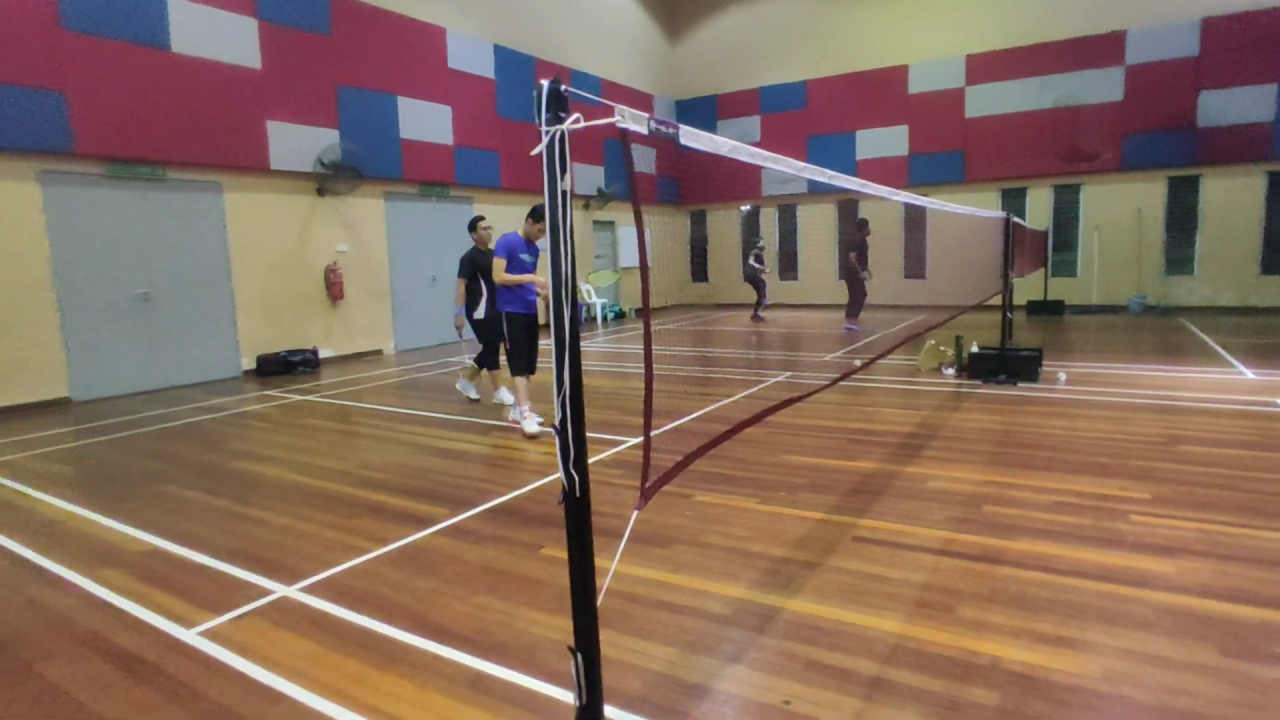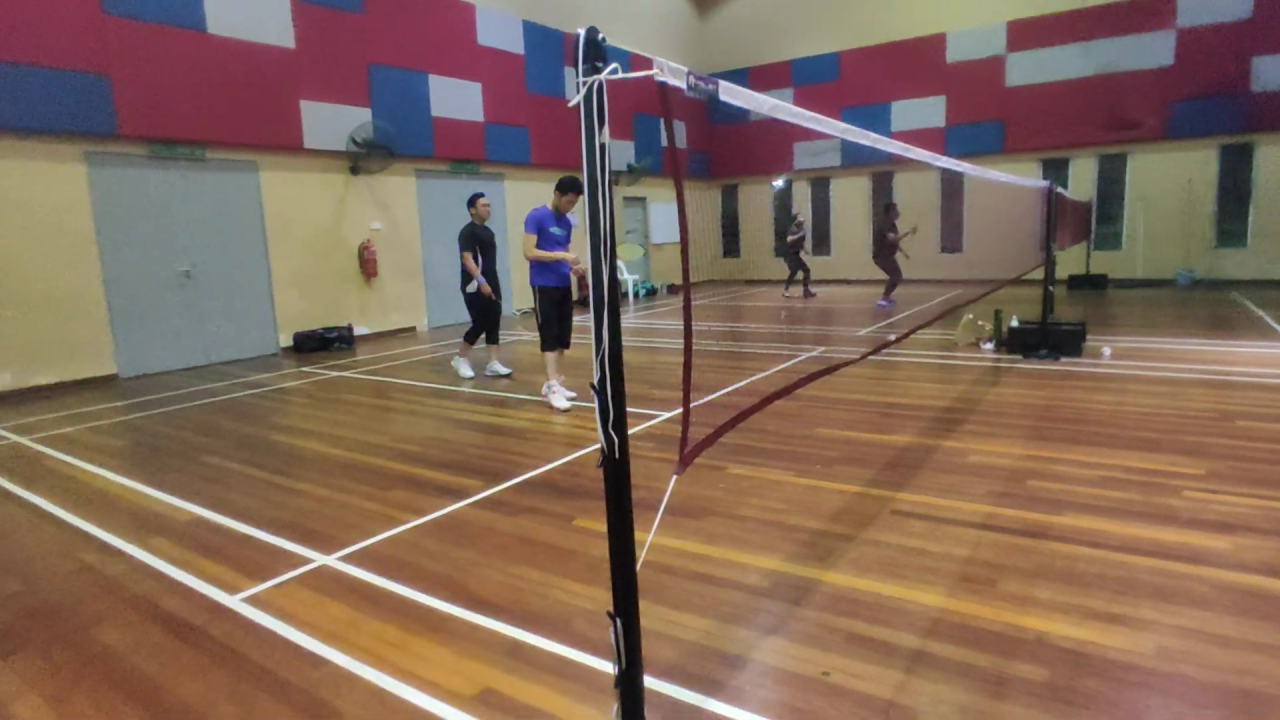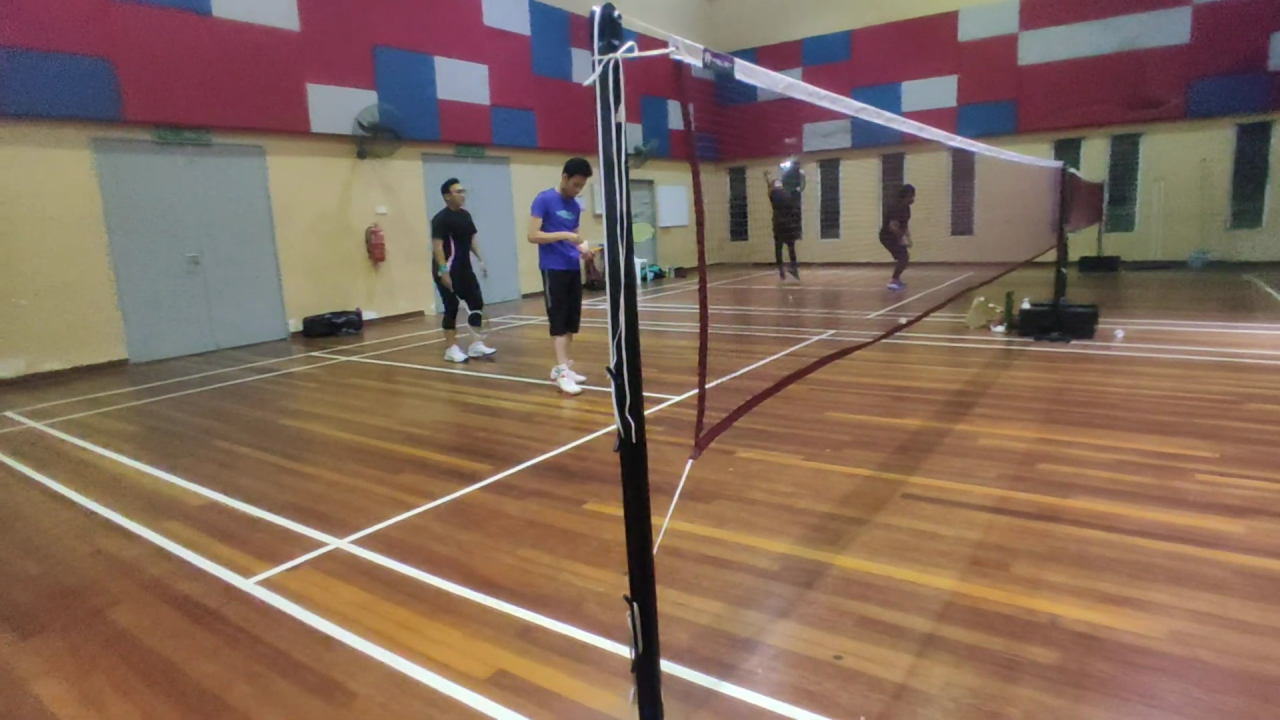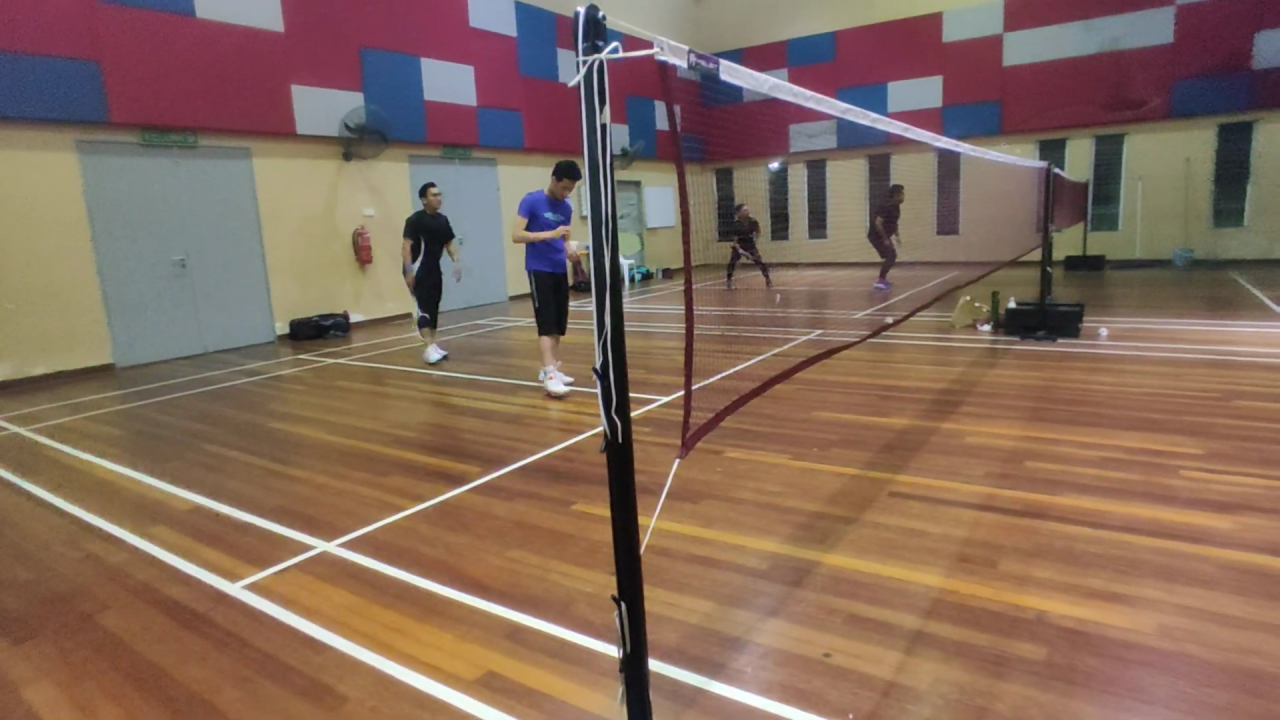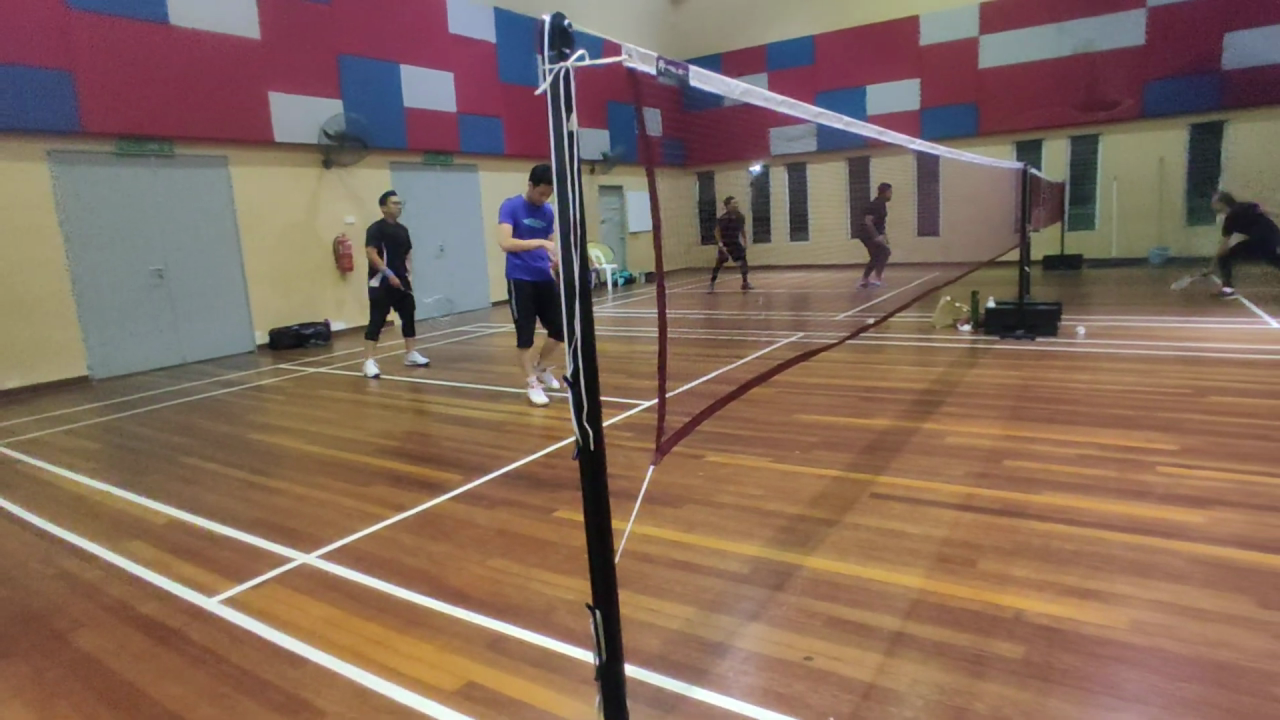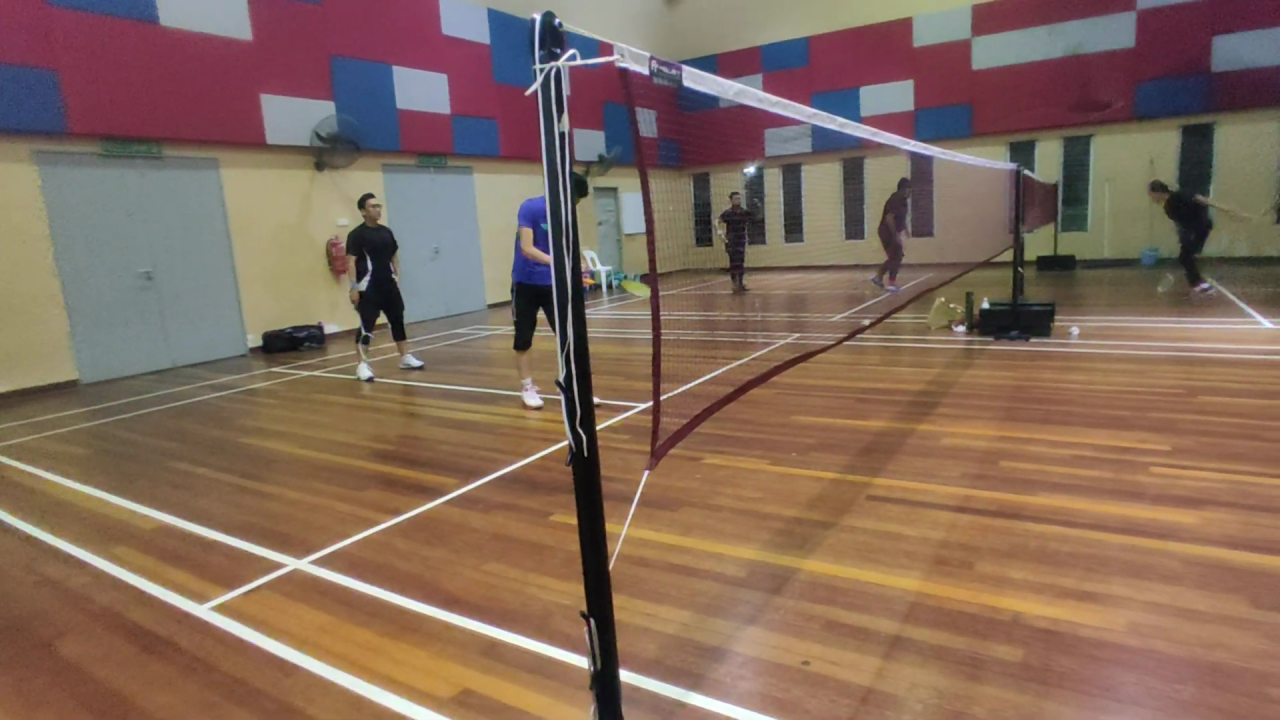
dt=0.5s
person 1, frame 1
left shoulder: (534, 249)
right shoulder: (506, 242)
right elbow: (498, 277)
left wrist: (540, 291)
right wrist: (532, 278)
left hip: (530, 311)
right hip: (511, 311)
left knee: (529, 364)
right knee: (518, 363)
left ankle: (520, 409)
right ankle: (523, 413)
person 1, frame 2
left shoulder: (566, 222)
right shoulder: (536, 217)
right elbow: (529, 253)
left wrist: (574, 266)
right wrist: (562, 255)
left hip: (564, 285)
right hip: (545, 286)
left knee: (562, 338)
right knee: (550, 337)
left ankle: (554, 382)
right ankle: (553, 388)
person 1, frame 3
left shoulder: (575, 206)
right shoulder: (544, 200)
right elbow: (532, 235)
left wrist: (583, 248)
right wrist: (564, 235)
left hip: (573, 269)
right hip: (553, 269)
left knee: (571, 321)
right knee: (559, 321)
left ankle: (563, 367)
right ankle: (562, 372)
person 1, frame 4
left shoulder: (566, 207)
right shoulder: (532, 201)
right elbow: (517, 235)
left wrist: (570, 250)
right wrist: (550, 234)
left hip: (560, 271)
right hip: (539, 270)
left knee: (559, 324)
right knee: (546, 323)
left ankle: (552, 368)
right ankle: (549, 375)
person 1, frame 5
left shoulder: (547, 211)
right shoulder: (510, 207)
right elbow: (505, 243)
left wrist: (555, 259)
right wrist: (540, 242)
left hip: (544, 278)
right hip: (520, 280)
left knee: (560, 328)
right knee: (526, 334)
left ankle: (541, 369)
right ankle: (532, 384)
person 1, frame 6
right shoulder: (530, 208)
right elbow: (527, 249)
left wrist: (577, 270)
left hip: (553, 284)
right hip: (526, 283)
right knee: (523, 339)
right ankle: (527, 388)
person 2, frame 1
left shoulder: (493, 254)
right shoulder: (469, 258)
right elbow: (461, 285)
right wrist: (459, 314)
left hip: (493, 310)
right hip: (479, 312)
left knee: (489, 349)
right knee: (492, 349)
left ankle: (467, 382)
right ankle: (499, 392)
person 2, frame 2
left shoulder: (488, 232)
right shoulder: (468, 232)
right elbow: (467, 259)
left wrist: (493, 283)
right wrist: (481, 282)
left hip: (491, 285)
right hip: (475, 287)
left knee: (494, 324)
right knee: (479, 324)
left ankle: (493, 364)
right ankle: (460, 359)
person 2, frame 3
left shoulder: (466, 215)
right shoulder: (441, 219)
right elbow: (437, 246)
left wrist: (480, 260)
right wrist: (443, 272)
left hip: (466, 270)
right hip: (448, 272)
left knee: (477, 305)
right knee: (451, 309)
left ankle: (477, 344)
right ankle: (451, 349)
person 2, frame 4
left shoulder: (443, 220)
right shoulder: (415, 220)
left elbow: (449, 243)
right elbow: (406, 245)
left wrist: (456, 263)
right wrist: (409, 270)
left hip: (434, 271)
right hip: (418, 272)
left knee: (433, 308)
right knee: (424, 309)
left ankle: (432, 346)
right ankle: (430, 348)
person 2, frame 5
left shoulder: (403, 230)
right shoulder: (376, 229)
right elbow: (371, 253)
left wrist: (409, 273)
right wrist: (389, 274)
left hip: (401, 281)
right hip: (381, 283)
left knee: (409, 316)
right knee: (377, 321)
left ankle: (411, 354)
right ankle: (369, 362)
person 2, frame 6
left shoulder: (386, 232)
right shoulder: (357, 235)
left elbow: (394, 255)
right elbow: (350, 261)
left wrist: (397, 275)
right wrist: (353, 287)
left hip: (389, 285)
right hip: (368, 288)
left knee: (398, 320)
right knee: (366, 325)
left ankle: (405, 357)
right ankle: (362, 365)
